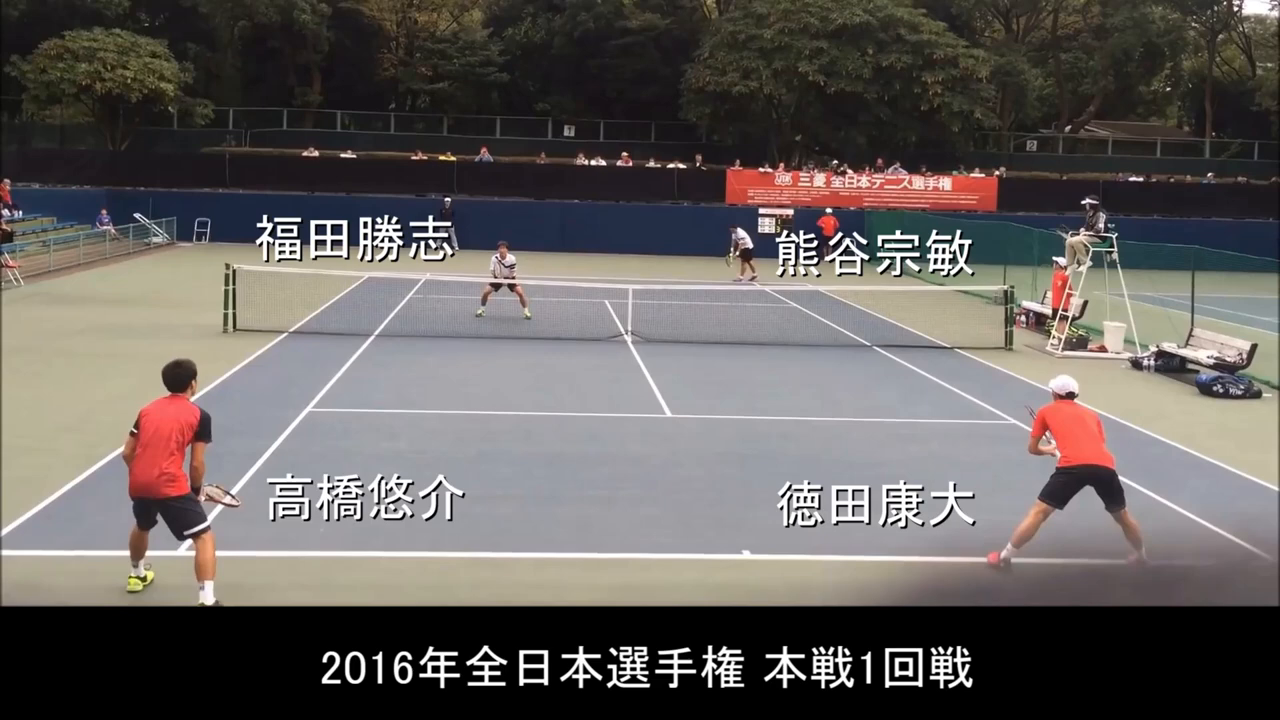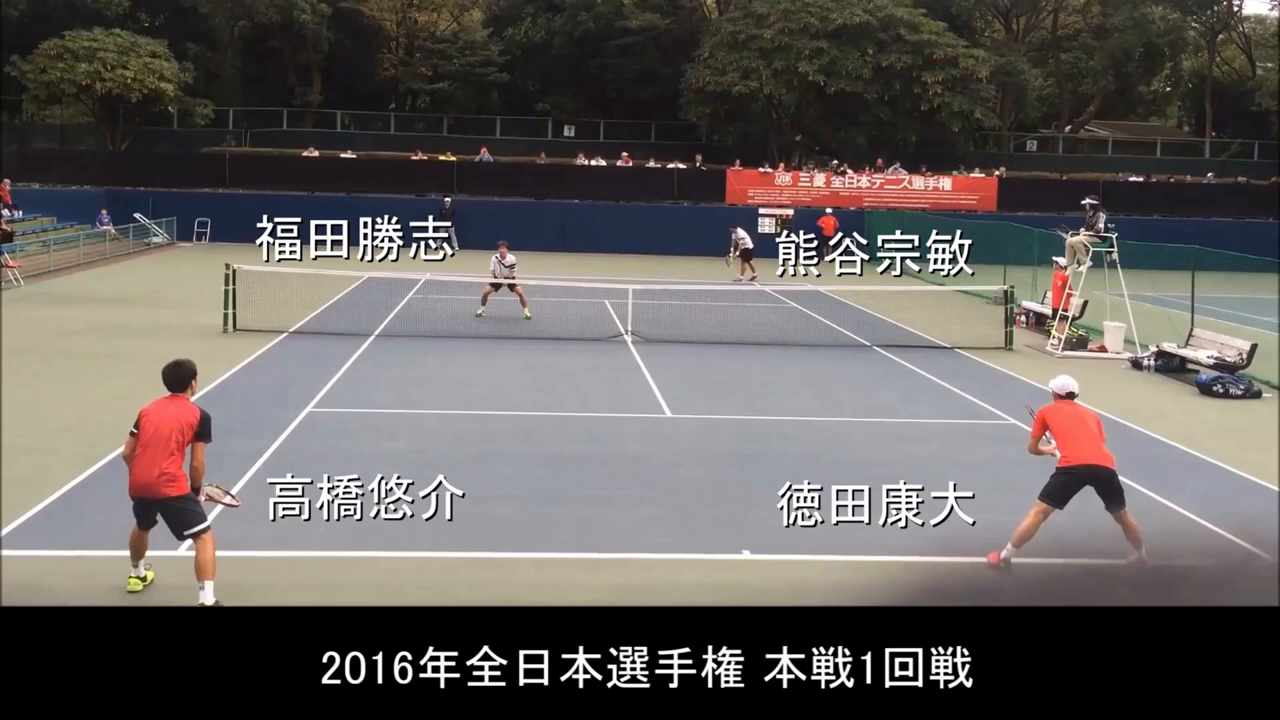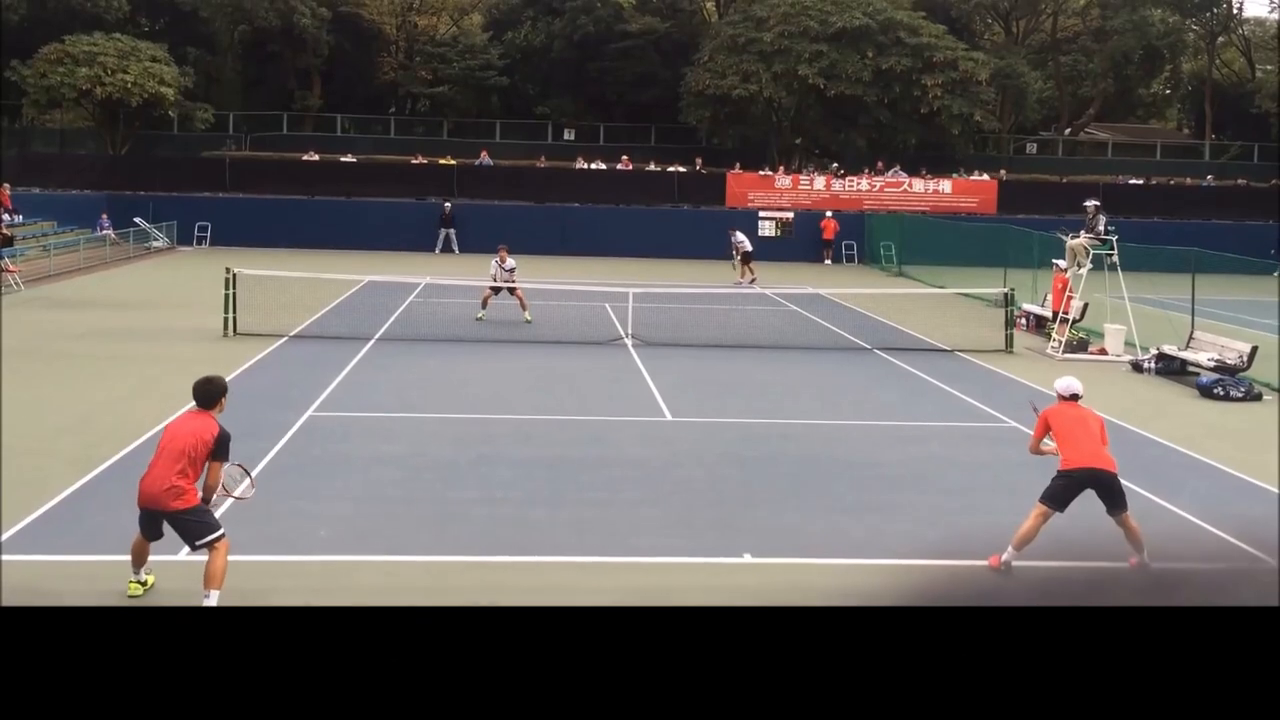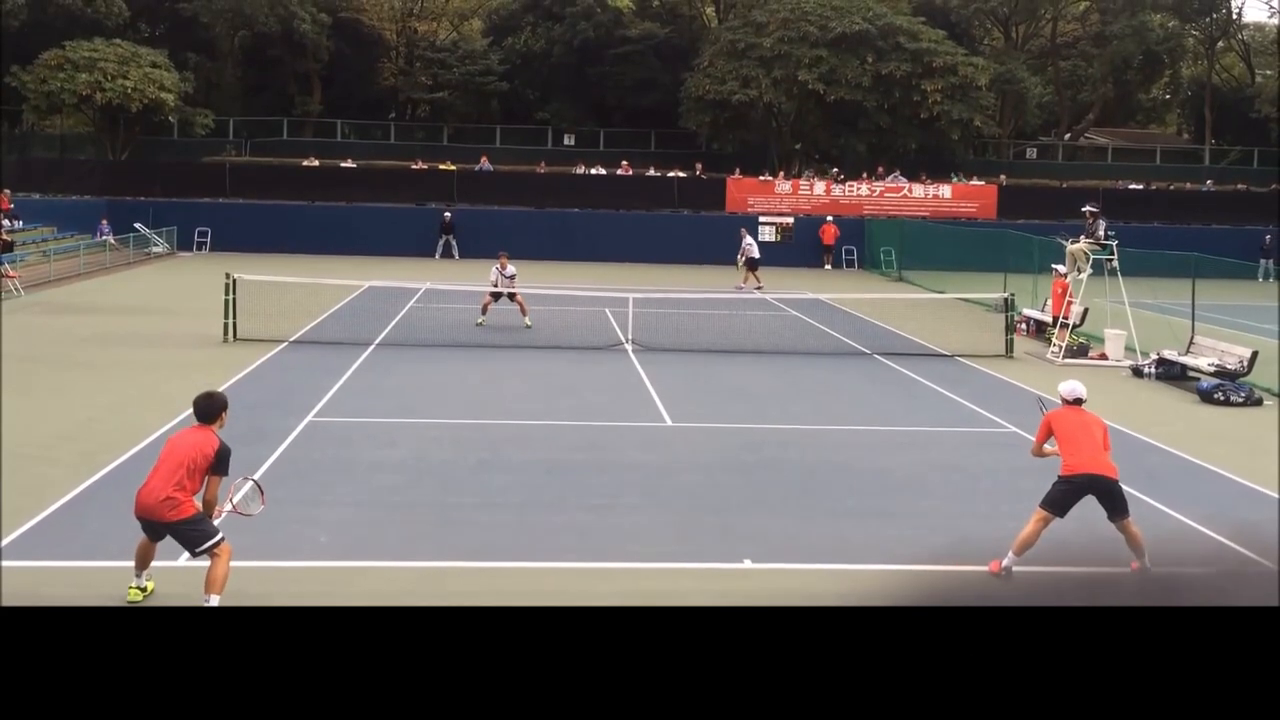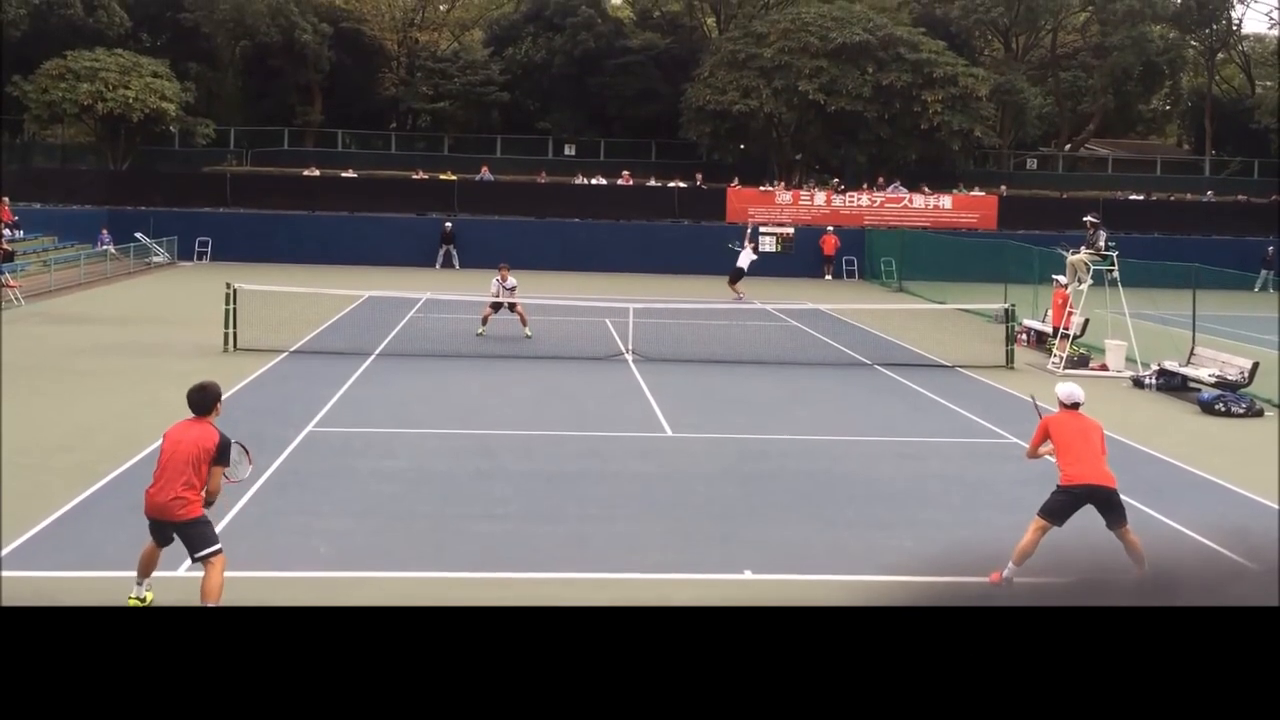
dt=1s
person 1, frame 1
left shoulder: (147, 409)
right shoulder: (199, 415)
left elbow: (127, 453)
right elbow: (197, 464)
right wrist: (195, 490)
left hip: (138, 483)
right hip: (170, 486)
left knee: (142, 527)
right knee: (204, 538)
left ankle: (137, 575)
right ankle: (207, 599)
person 1, frame 2
left shoulder: (147, 409)
right shoulder: (199, 416)
left elbow: (127, 453)
right elbow: (197, 463)
right wrist: (196, 490)
left hip: (138, 483)
right hip: (170, 486)
left knee: (142, 527)
right knee: (204, 538)
left ankle: (137, 575)
right ankle: (207, 599)
person 1, frame 3
left shoulder: (176, 421)
right shoulder: (219, 434)
right elbow: (211, 483)
right wrist: (205, 502)
left hip: (147, 491)
right hip: (177, 498)
left knee: (145, 535)
right knee: (219, 546)
left ankle: (137, 580)
right ankle: (209, 603)
person 1, frame 4
left shoulder: (178, 435)
right shoulder: (220, 448)
right elbow: (210, 497)
left wrist: (196, 507)
right wrist: (208, 516)
left hip: (143, 503)
right hip: (172, 509)
left knee: (152, 537)
right knee: (222, 552)
left ankle: (138, 585)
right ankle: (210, 603)
person 1, frame 5
left shoulder: (172, 430)
right shoulder: (220, 440)
right elbow: (213, 489)
right wrist: (207, 501)
left hip: (154, 502)
right hip: (185, 509)
left knee: (157, 544)
right knee: (215, 562)
left ankle: (138, 595)
person 2, frame 1
left shoulder: (1046, 411)
right shoulder: (1091, 414)
left elbow: (1032, 448)
left wrist: (1050, 449)
left hip: (1072, 466)
right hip: (1105, 466)
left knee: (1038, 512)
right knee: (1122, 515)
left ankle: (1004, 557)
right ankle: (1141, 555)
person 2, frame 2
left shoulder: (1046, 411)
right shoulder: (1091, 414)
left elbow: (1032, 448)
left wrist: (1049, 449)
left hip: (1072, 466)
right hip: (1105, 466)
left knee: (1038, 512)
right knee: (1122, 515)
left ankle: (1004, 556)
right ankle: (1140, 555)
person 2, frame 3
left shoulder: (1050, 412)
right shoulder: (1095, 417)
left elbow: (1034, 448)
left wrist: (1053, 449)
left hip: (1073, 469)
right hip: (1106, 469)
left knee: (1039, 515)
right knee: (1124, 519)
left ankle: (1005, 560)
right ankle: (1142, 559)
person 2, frame 4
left shoulder: (1053, 416)
right shoulder: (1099, 422)
left elbow: (1036, 451)
left hip: (1075, 474)
right hip: (1107, 475)
left knee: (1039, 519)
right knee: (1125, 524)
left ankle: (1006, 565)
right ankle: (1143, 564)
person 2, frame 5
left shoulder: (1050, 421)
right shoulder: (1096, 426)
left elbow: (1030, 454)
left hip: (1073, 484)
right hip: (1105, 484)
left knee: (1037, 528)
right knee: (1124, 533)
left ankle: (1006, 575)
